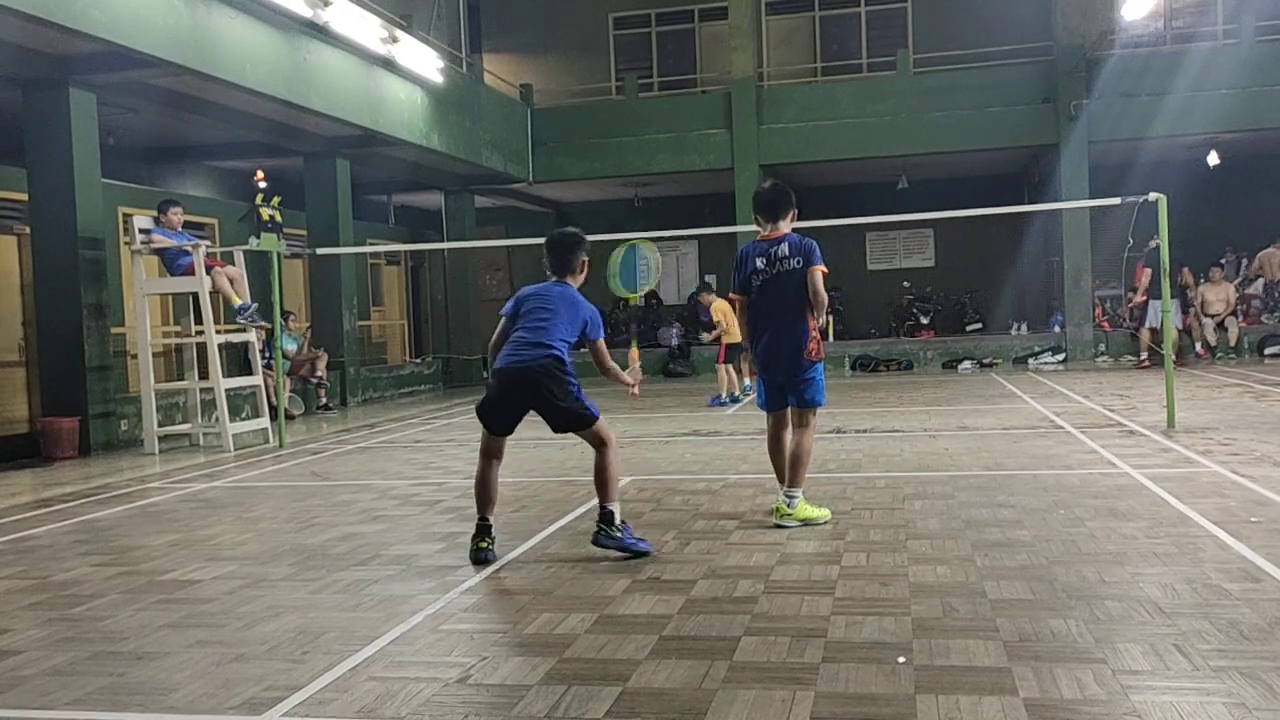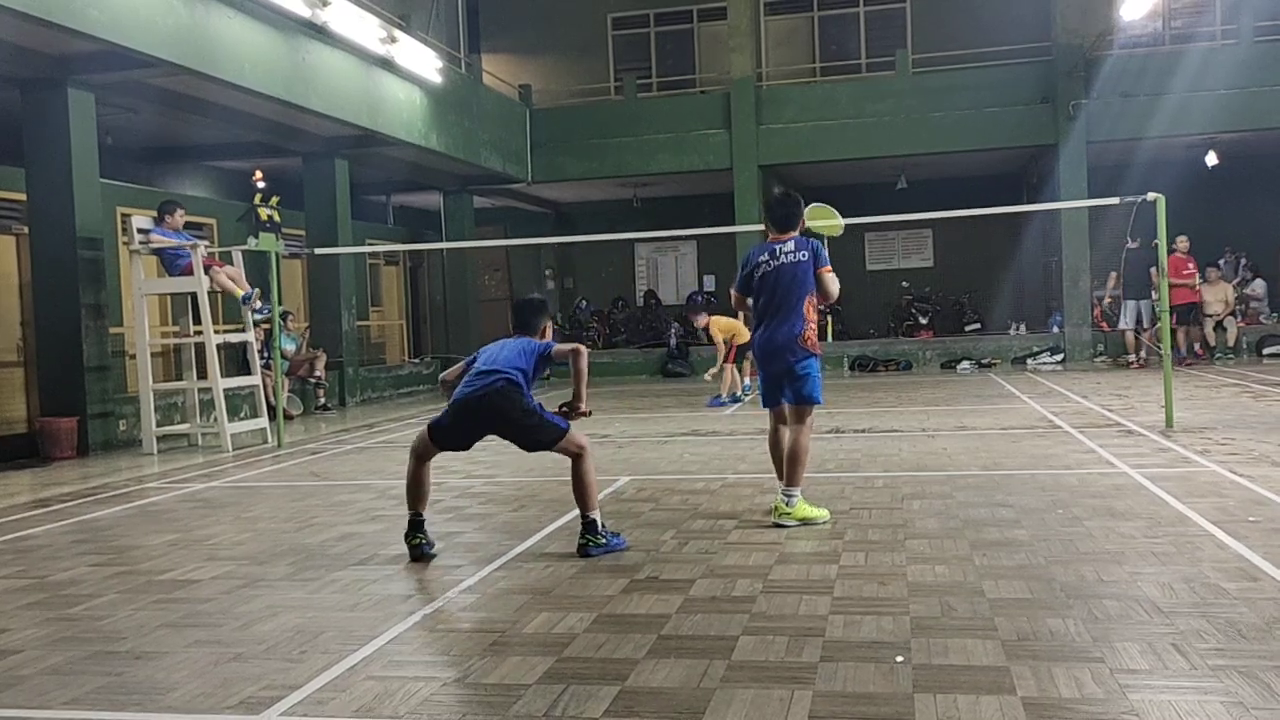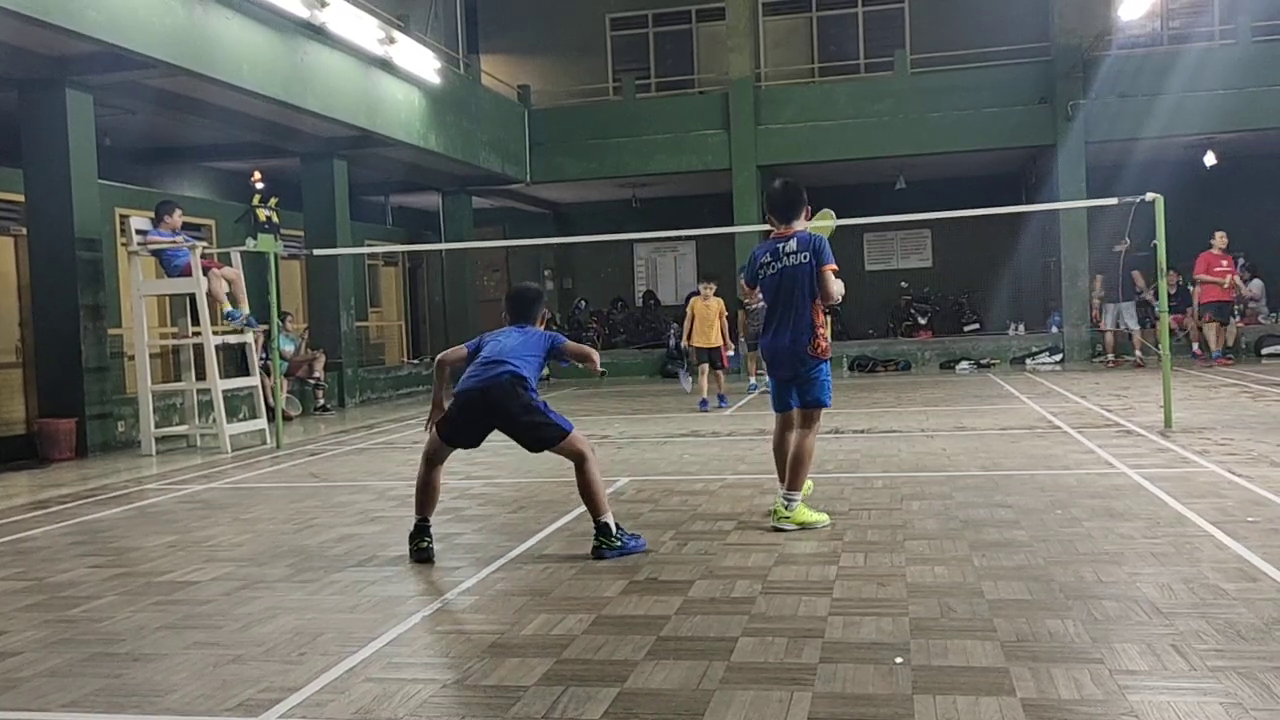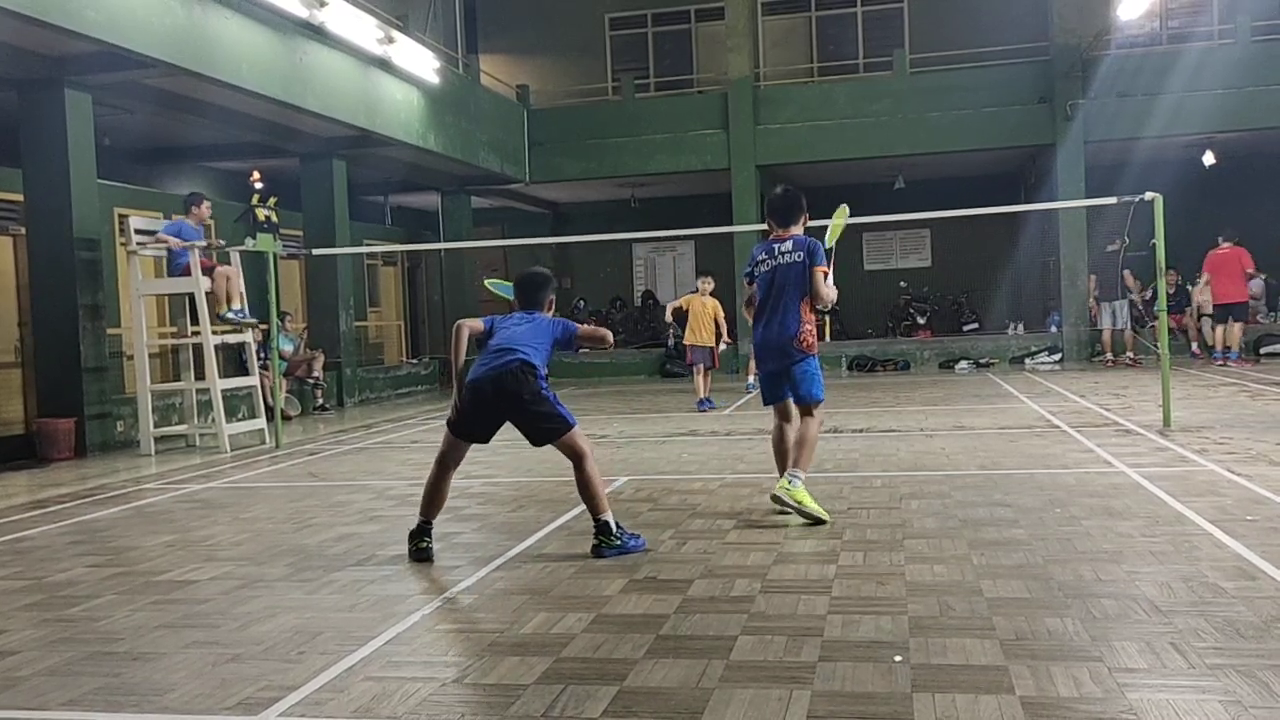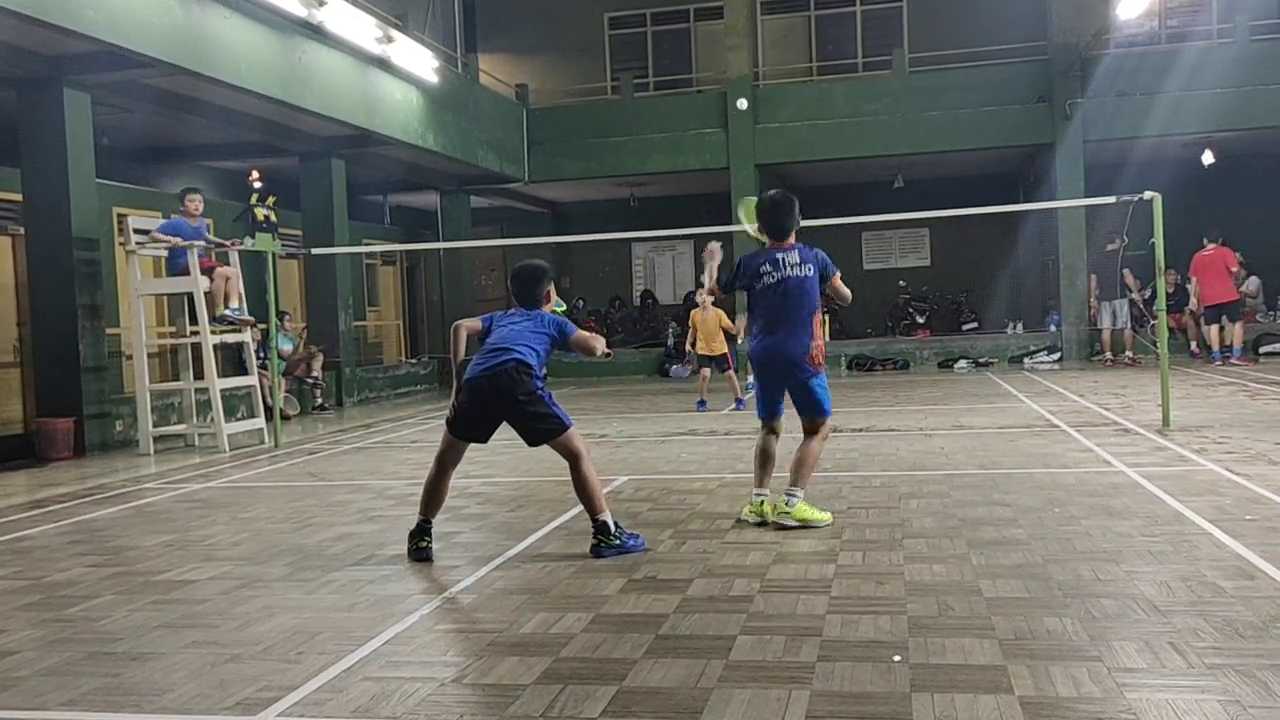
dt=1s
person 1, frame 1
left shoulder: (746, 254)
right shoulder: (805, 246)
left elbow: (741, 307)
right elbow: (817, 294)
left wrist: (753, 343)
right wrist: (820, 316)
left hip: (766, 352)
right hip: (802, 348)
left knee: (777, 422)
right knee: (803, 423)
left ankle: (786, 496)
right ankle: (792, 504)
person 1, frame 2
left shoulder: (755, 255)
right shoulder: (812, 247)
left elbow: (738, 301)
right elbow: (830, 293)
right wrist: (834, 282)
left hip: (765, 345)
right hip: (799, 344)
left knee: (779, 419)
right knee: (800, 420)
left ankle: (785, 495)
right ankle: (790, 503)
person 1, frame 3
left shoulder: (761, 252)
right shoulder: (815, 243)
left elbow: (749, 290)
right elbow: (829, 295)
right wrist: (839, 289)
left hip: (774, 348)
right hip: (808, 345)
left knee: (784, 421)
right knee: (807, 424)
left ankle: (787, 491)
right ankle: (789, 507)
person 1, frame 4
left shoulder: (759, 252)
right shoulder: (810, 247)
left elbow: (751, 298)
right elbow: (819, 297)
right wrist: (832, 294)
left hip: (764, 344)
right hip: (796, 341)
left knee: (783, 415)
right knee: (811, 412)
left ankle: (786, 485)
right ankle: (793, 483)
person 1, frame 5
left shoulder: (751, 262)
right shoulder: (817, 258)
left elbow: (714, 288)
right elbow: (843, 296)
left wrist: (712, 261)
right wrist: (837, 289)
left hip: (765, 359)
right hip: (803, 357)
left knee: (770, 428)
right knee: (816, 429)
left ankle: (760, 500)
right ankle: (791, 502)
person 2, frame 1
left shoulder: (525, 294)
right shoulder: (584, 308)
left elbow: (494, 344)
right elbow: (605, 366)
right wrist: (630, 379)
left hip: (507, 374)
right hip: (549, 375)
left knee: (490, 455)
right knee: (605, 442)
left ankle: (483, 536)
right ankle: (610, 524)
person 2, frame 2
left shoulder: (489, 348)
right shoulder: (541, 347)
left elbow: (446, 380)
right elbow: (578, 350)
right wrist: (579, 401)
left hip: (465, 405)
right hip: (508, 401)
left knee: (419, 452)
right knee: (580, 448)
left ankle: (416, 534)
right ankle: (593, 532)
person 2, frame 3
left shoulder: (489, 337)
right shoulder: (546, 338)
left elbow: (444, 359)
right elbow: (589, 355)
left wrist: (437, 401)
right wrist: (594, 366)
left hip: (468, 396)
right hip: (512, 394)
left knee: (431, 458)
right knee: (583, 453)
left ankle: (421, 537)
right ankle: (608, 535)
person 2, frame 4
left shoulder: (500, 321)
right shoulder: (555, 325)
left elbow: (462, 326)
right elbow: (605, 337)
left wrist: (458, 382)
right wrist: (590, 332)
left hip: (480, 385)
right hip: (521, 381)
left knee: (446, 461)
right knee: (581, 452)
left ankle: (421, 537)
right ankle: (607, 533)
person 2, frame 5
left shoulder: (500, 318)
right shoulder: (553, 321)
left elbow: (460, 327)
right elbow: (590, 348)
left wrist: (458, 379)
right wrist: (598, 341)
left hip: (477, 383)
right hip: (516, 381)
left knee: (445, 459)
right knee: (577, 453)
left ankle: (421, 536)
right ankle: (606, 533)
